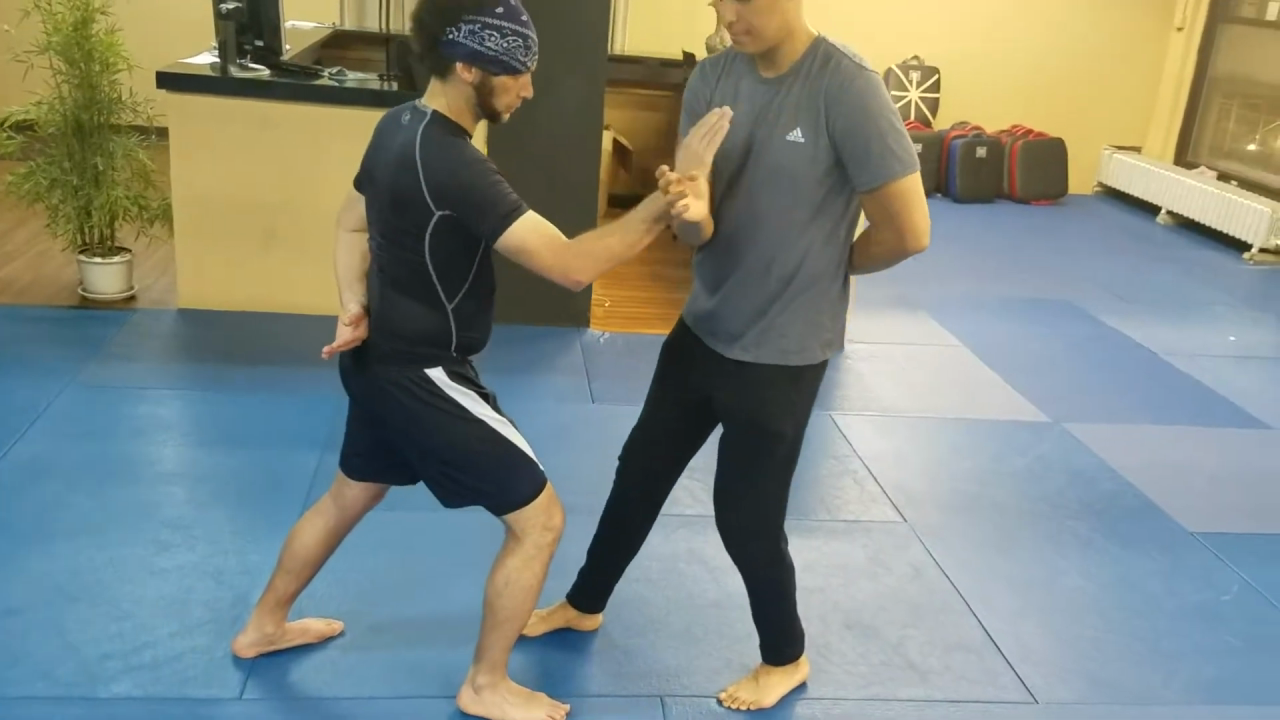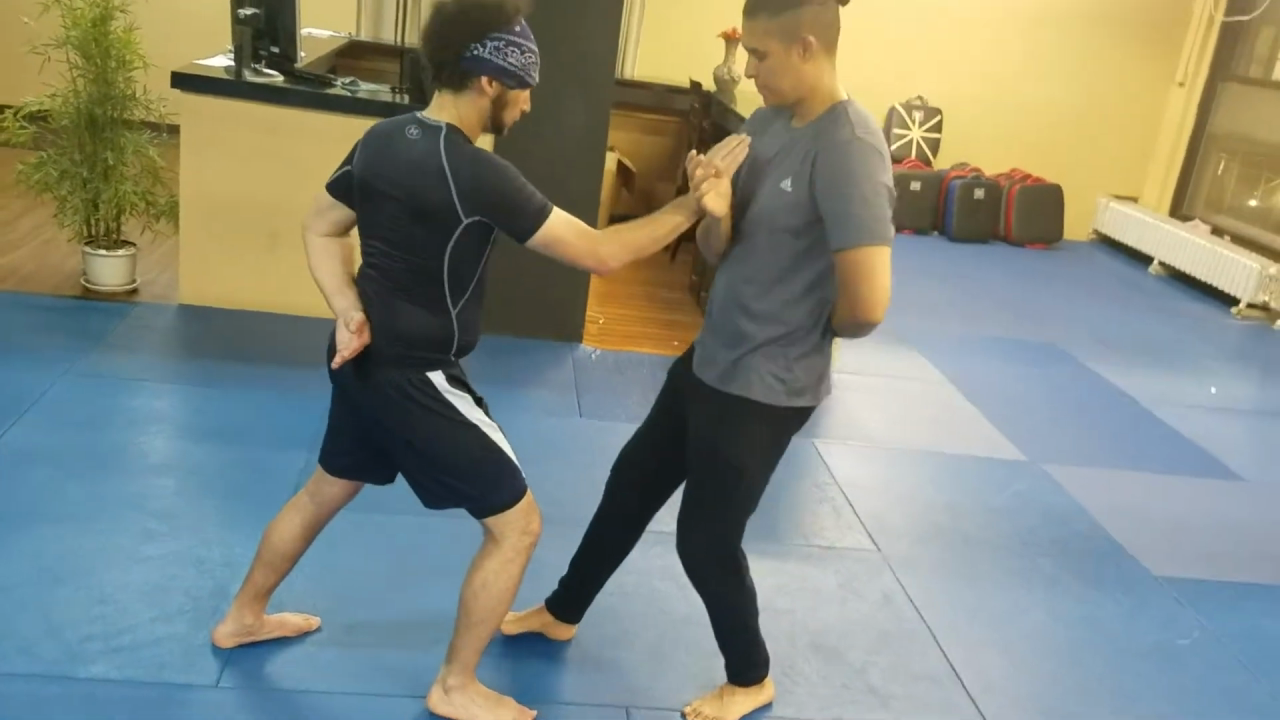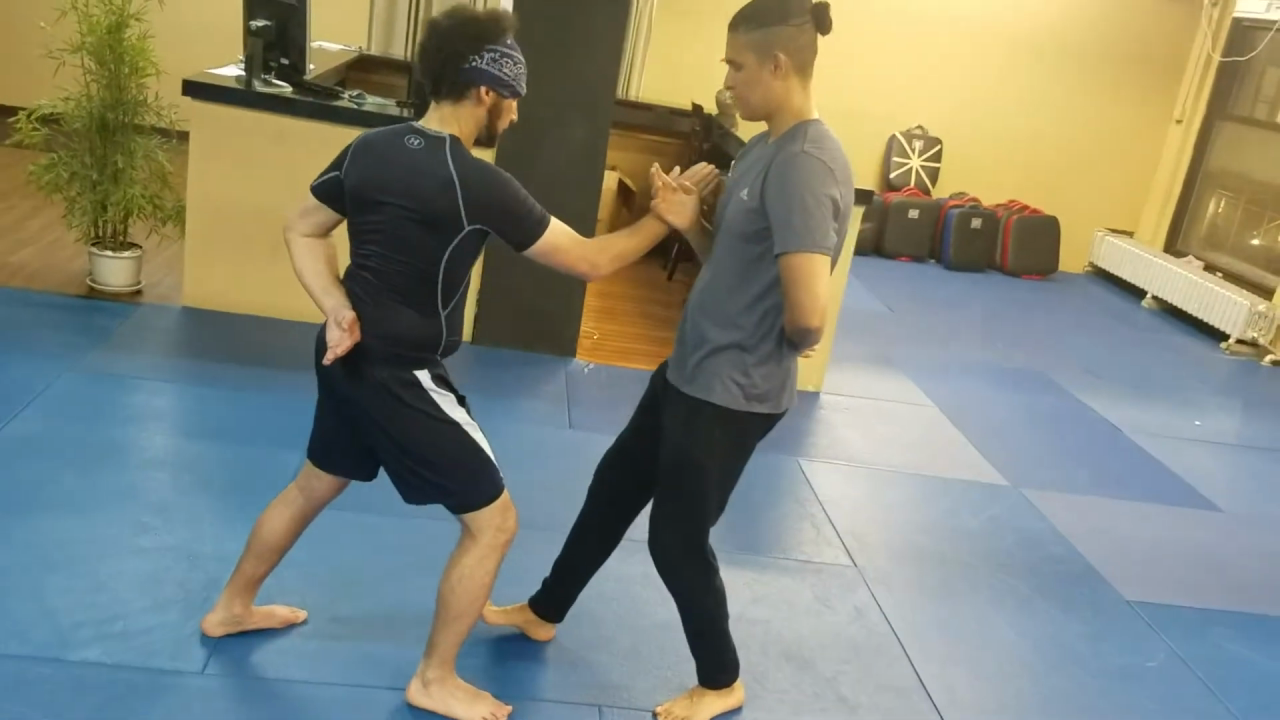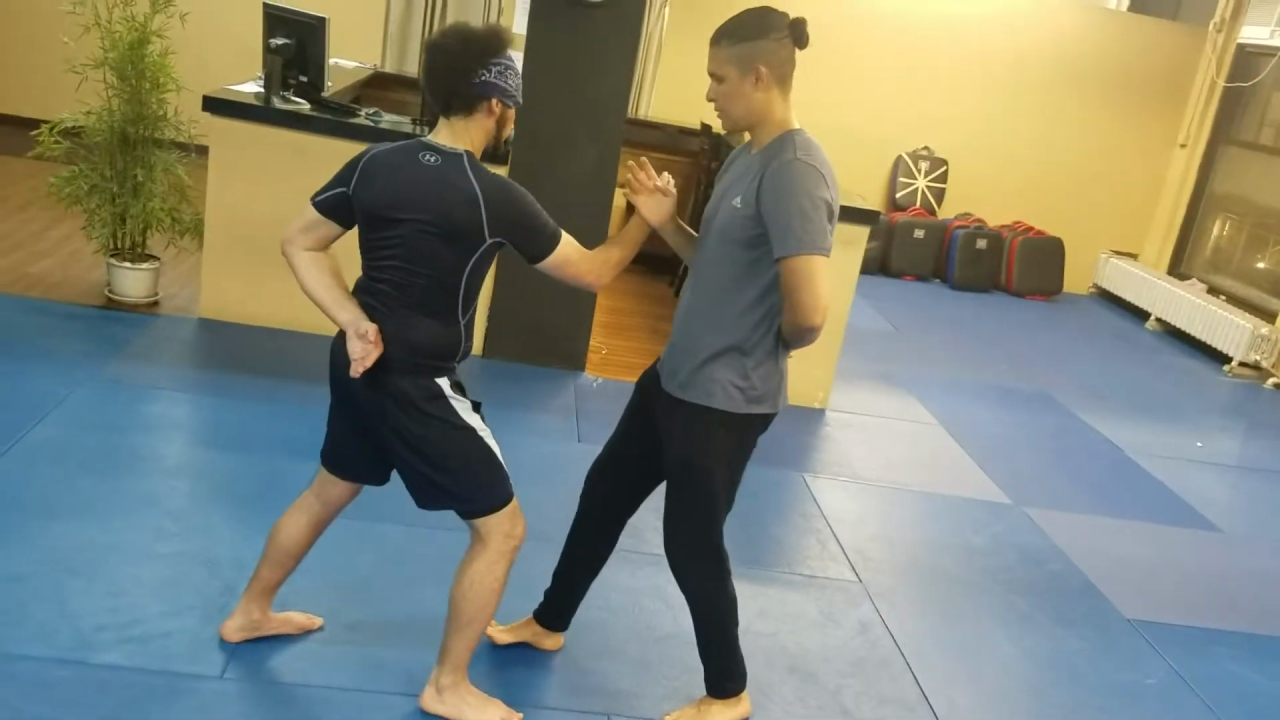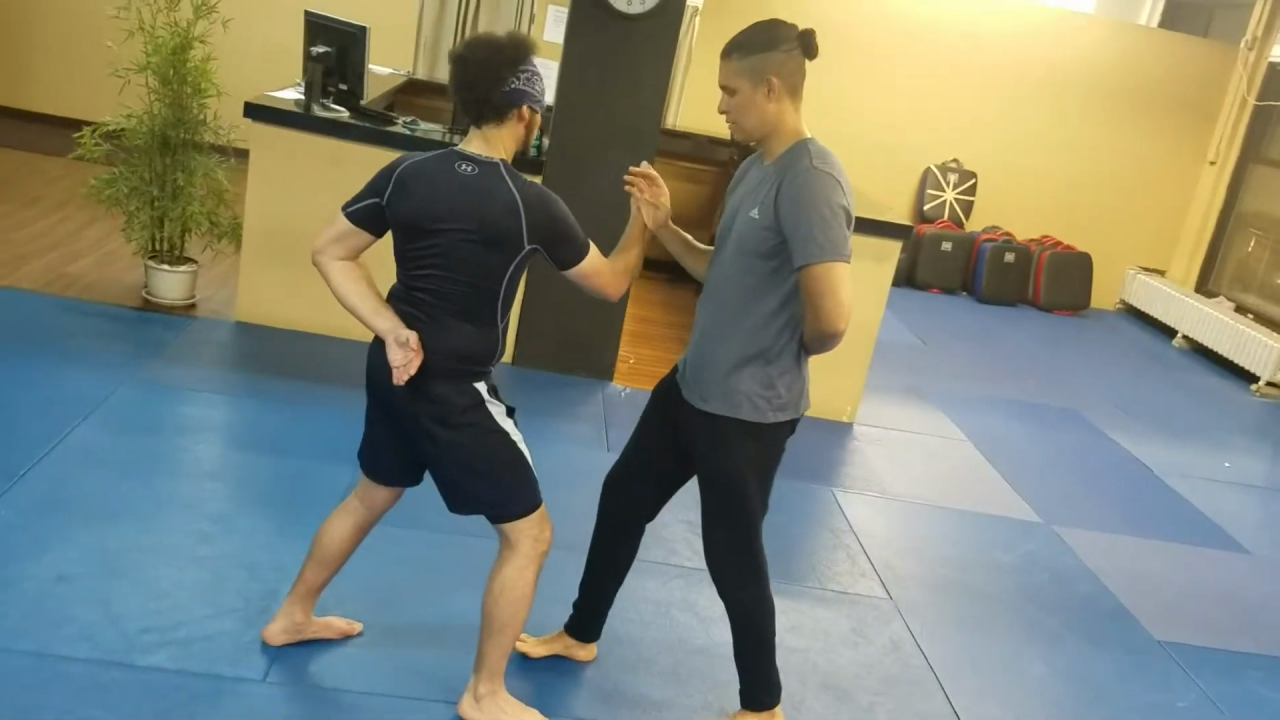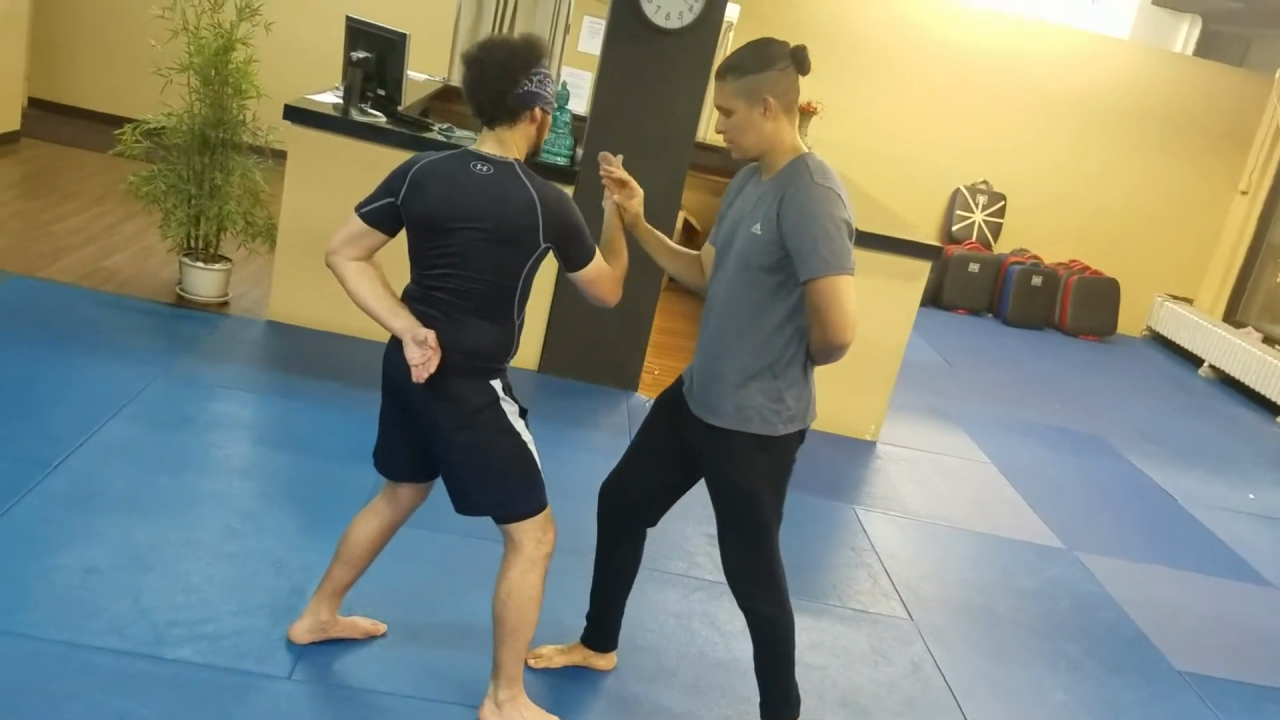
dt=0.5s
person 1, frame 1
left shoulder: (846, 89)
right shoulder: (712, 78)
left elbow: (908, 232)
right elbow: (700, 228)
left wrist: (821, 266)
right wrist: (690, 209)
left hip: (781, 351)
right hip: (702, 329)
left knee: (746, 516)
right knee: (641, 468)
left ankle: (785, 659)
right ankle: (584, 604)
person 1, frame 2
left shoulder: (848, 150)
right shoulder: (766, 125)
left elbow: (866, 306)
right elbow: (720, 253)
left wrist: (808, 329)
right wrist: (713, 210)
left hip: (765, 385)
right hip: (710, 359)
left knee: (705, 537)
right knee: (630, 483)
right ankle: (561, 612)
person 1, frame 3
left shoulder: (806, 164)
right shoulder: (761, 147)
left elbow: (807, 313)
left wrist: (786, 344)
right wrist: (686, 223)
left hip: (733, 392)
right hip: (690, 369)
left knee: (676, 538)
right knee: (613, 487)
right ankle: (543, 612)
person 1, frame 4
left shoulder: (795, 171)
right shoulder: (743, 156)
left elbow: (808, 312)
left wrist: (763, 347)
right wrist: (665, 223)
left hip: (725, 398)
right hip: (676, 376)
left knee: (691, 544)
right knee: (604, 492)
right ankle: (548, 623)
person 1, frame 5
left shoulder: (810, 179)
right shoulder: (754, 167)
left elbow: (831, 317)
left wrist: (783, 351)
right wrist: (664, 227)
left hip: (749, 409)
right hip: (693, 384)
left knee: (733, 556)
right knee: (622, 498)
right ankle: (581, 634)
person 1, frame 6
left shoulder: (811, 195)
right shoulder: (747, 181)
left elbow: (838, 331)
left wrist: (787, 362)
right wrist: (636, 223)
left hip: (756, 422)
right hip: (697, 397)
left knee: (752, 571)
right knee: (620, 503)
right ankle: (598, 644)
person 2, frame 1
left shoulder: (398, 127)
right shoulder: (451, 166)
left elbow: (353, 224)
right elbow: (572, 266)
left wrist: (356, 308)
right wrist: (665, 197)
left hip: (381, 359)
right hip: (424, 376)
left knee: (350, 495)
right knee: (538, 519)
left ankle: (263, 625)
person 2, frame 2
left shoulder: (380, 140)
right shoulder: (477, 176)
left elbow: (321, 230)
right elbow: (599, 253)
left wrist: (349, 314)
right wrist: (693, 202)
left hip: (364, 360)
right hip: (417, 379)
left knee: (324, 490)
right knee: (516, 525)
left ankle: (242, 617)
person 2, frame 3
left shoulder: (368, 148)
right shoulder: (476, 185)
left elbow: (302, 231)
right elbow: (588, 260)
left wrist: (338, 310)
right wrist: (663, 218)
left hip: (347, 356)
right hip: (401, 375)
left knee: (314, 484)
right knee: (492, 522)
left ankle: (232, 607)
person 2, frame 4
left shoulder: (373, 164)
right shoulder: (495, 198)
left elbow: (299, 244)
right elbow: (592, 273)
left wrist: (354, 323)
right wrist: (645, 220)
left hip: (360, 364)
right hip: (418, 383)
left knee: (329, 491)
right knee: (501, 529)
left ankle: (249, 613)
person 2, frame 5
left shoulder: (405, 173)
right shoulder: (531, 205)
left elbow: (331, 254)
right elbow: (611, 282)
left wrist: (391, 331)
right wrist: (642, 217)
left hip: (394, 367)
right hip: (455, 388)
left knee: (371, 494)
right knee: (528, 534)
left ankle: (292, 616)
person 2, frame 6
left shoulder: (418, 173)
right shoulder: (546, 204)
left elbow: (344, 254)
right elbow: (607, 292)
left wrist: (409, 329)
right wrist: (614, 216)
left hip: (410, 365)
right hip: (471, 385)
left knee: (399, 495)
right knee: (532, 536)
left ankle: (318, 615)
